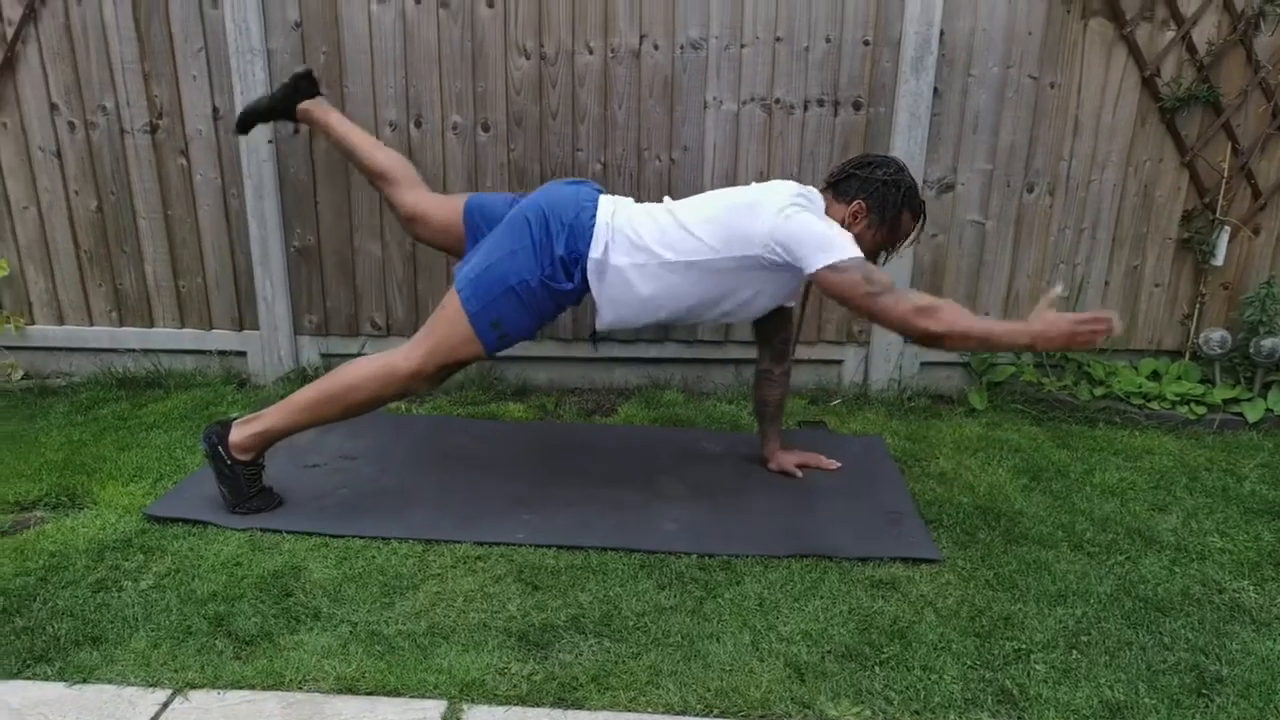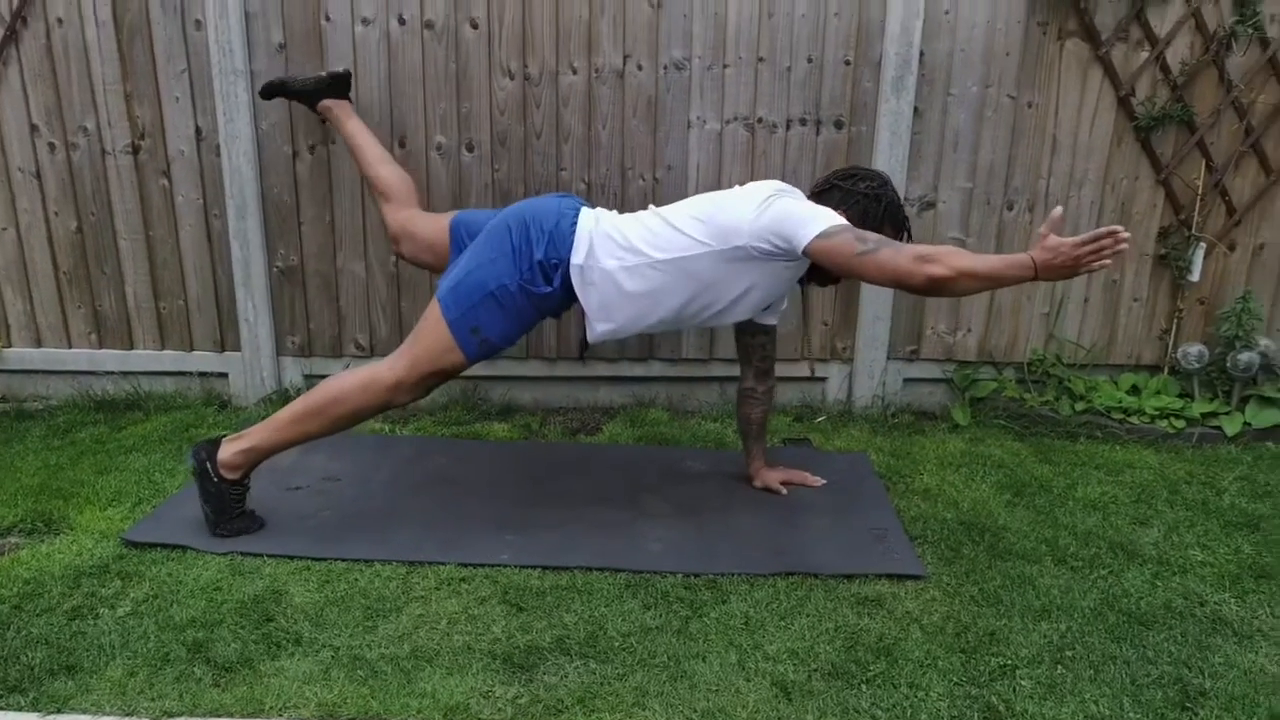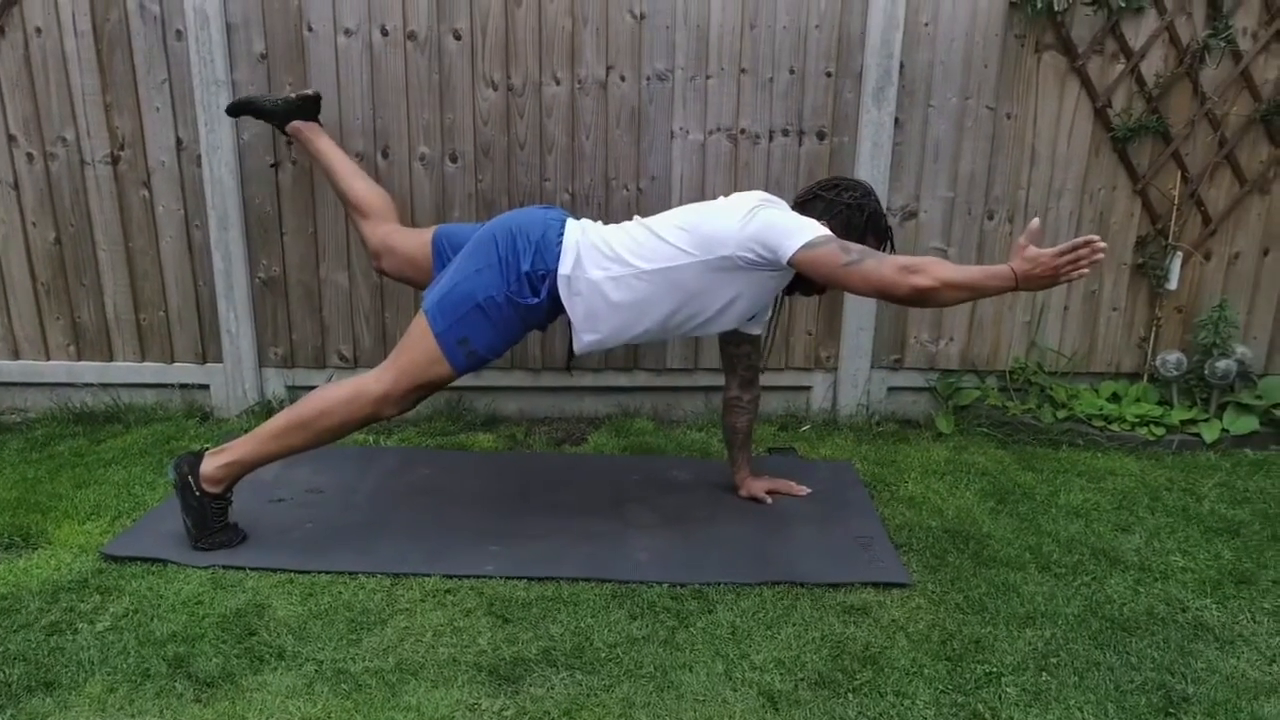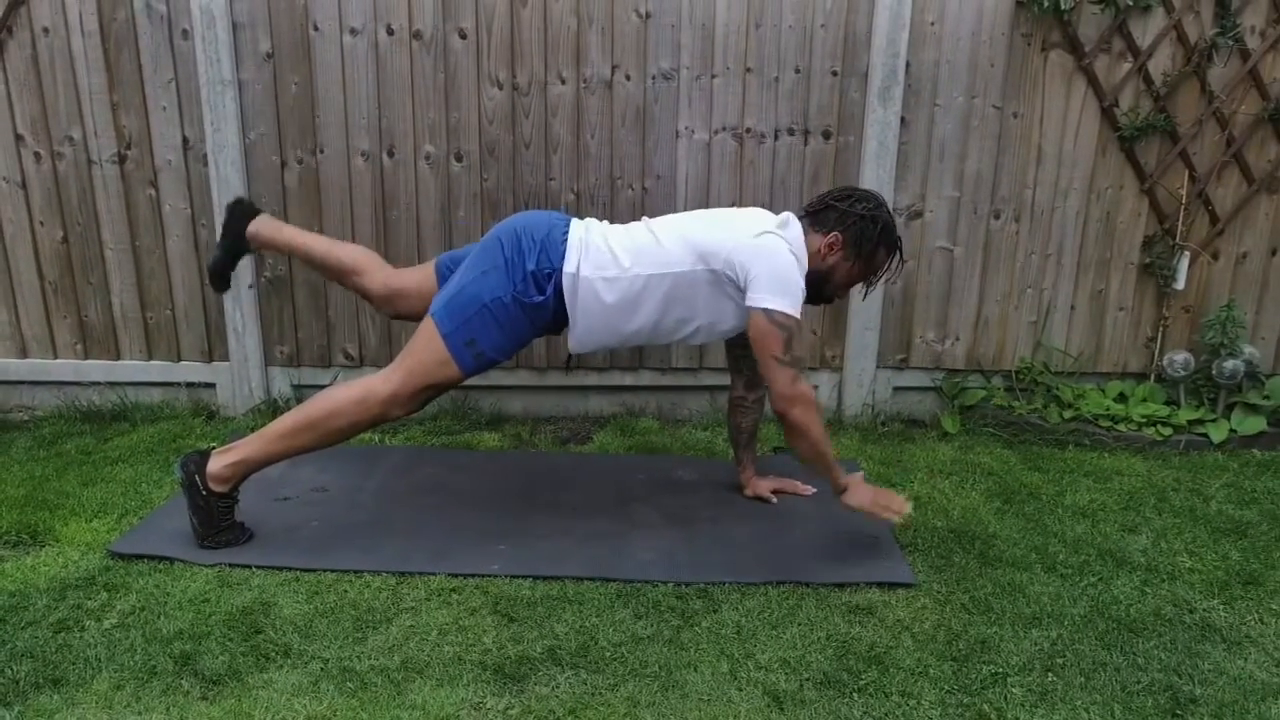
dt=0.4s
person 1, frame 1
left shoulder: (787, 235)
right shoulder: (803, 228)
left elbow: (775, 351)
right elbow: (915, 316)
left wrist: (772, 445)
right wrist: (1027, 332)
left hip: (572, 221)
right hip: (562, 243)
left knee: (414, 204)
right knee: (423, 361)
left ankle: (307, 106)
right ankle: (242, 439)
person 1, frame 2
left shoulder: (774, 269)
right shoulder: (786, 216)
left elbow: (756, 369)
right elbow: (924, 272)
left wrist: (757, 464)
right wrist: (1036, 265)
left hip: (553, 245)
right hip: (548, 250)
left knee: (407, 228)
right knee: (405, 375)
left ankle: (333, 102)
right ankle: (230, 459)
person 1, frame 3
left shoulder: (758, 280)
right shoulder: (772, 227)
left elbow: (741, 379)
right elbow: (906, 283)
left wrist: (744, 473)
right wrist: (1016, 275)
left hip: (537, 257)
right hip: (534, 261)
left knee: (387, 243)
right knee: (391, 389)
left ankle: (299, 126)
right ankle: (212, 471)
person 1, frame 4
left shoulder: (752, 256)
right shoulder: (776, 258)
left elbow: (747, 376)
right elbow: (788, 392)
left wrist: (747, 470)
right wrist: (844, 483)
left hip: (544, 253)
right hip: (537, 268)
left knee: (384, 285)
right knee: (394, 391)
left ankle: (254, 228)
right ankle: (217, 473)
